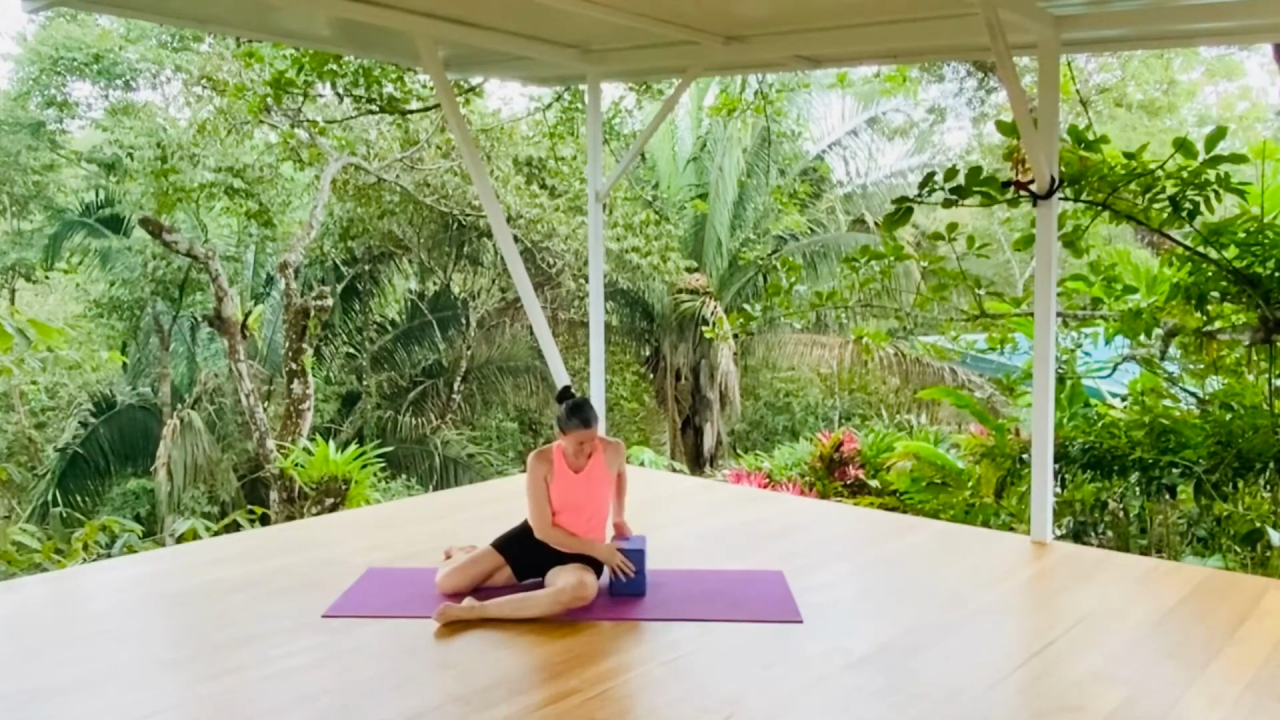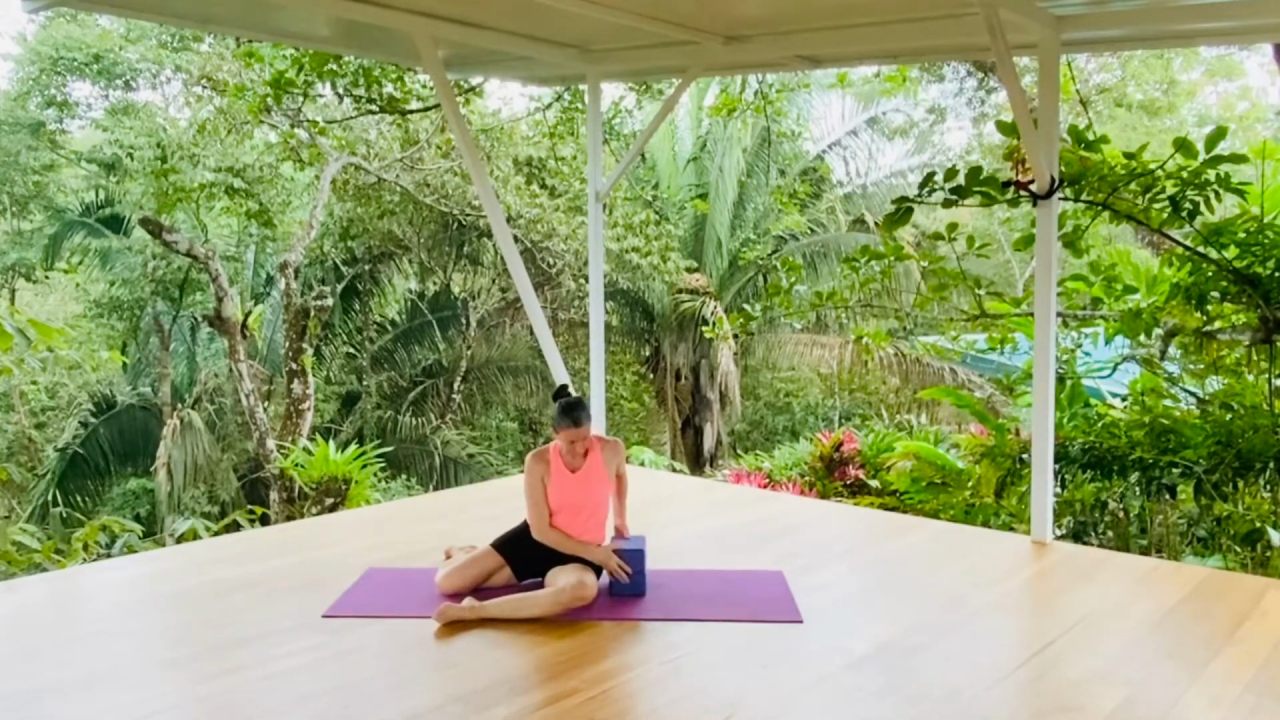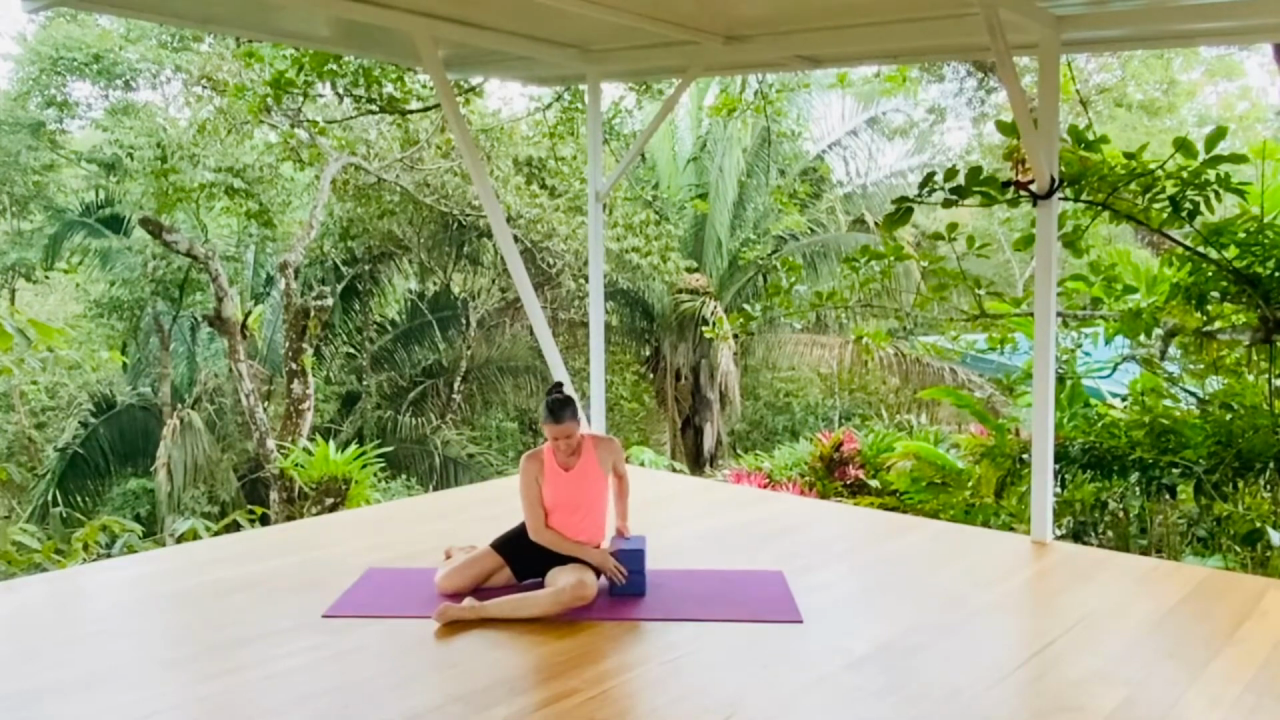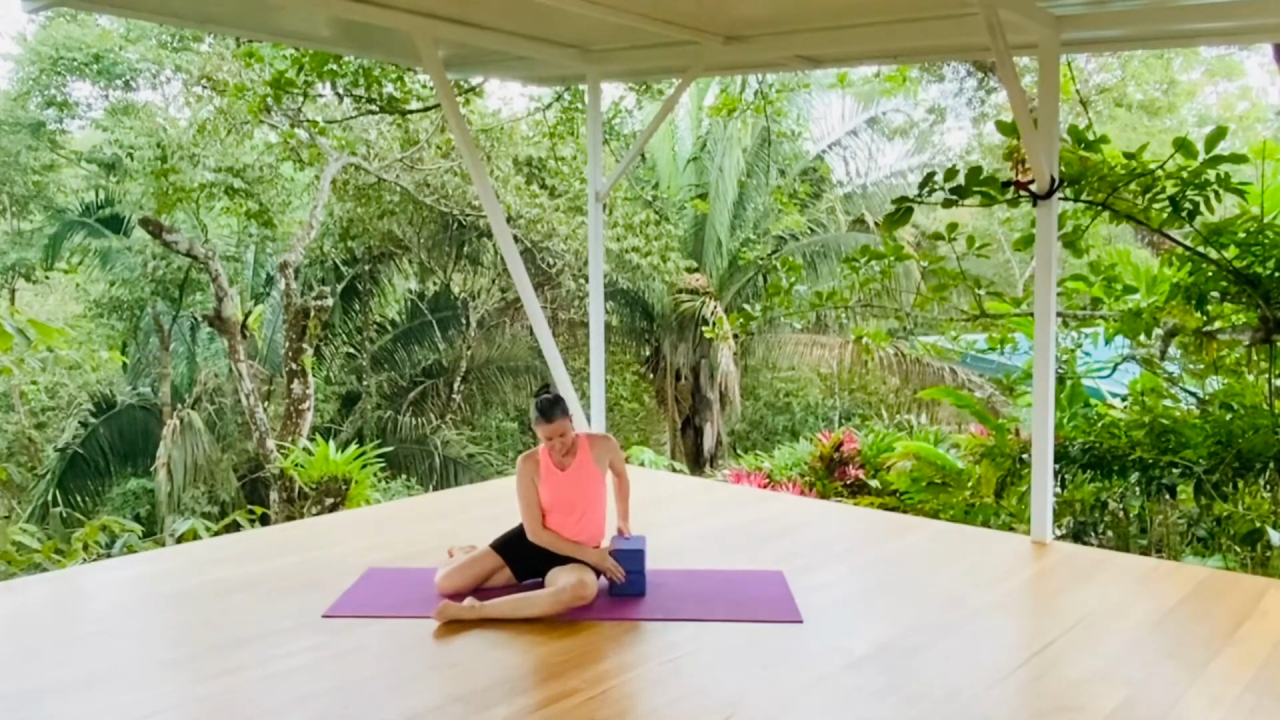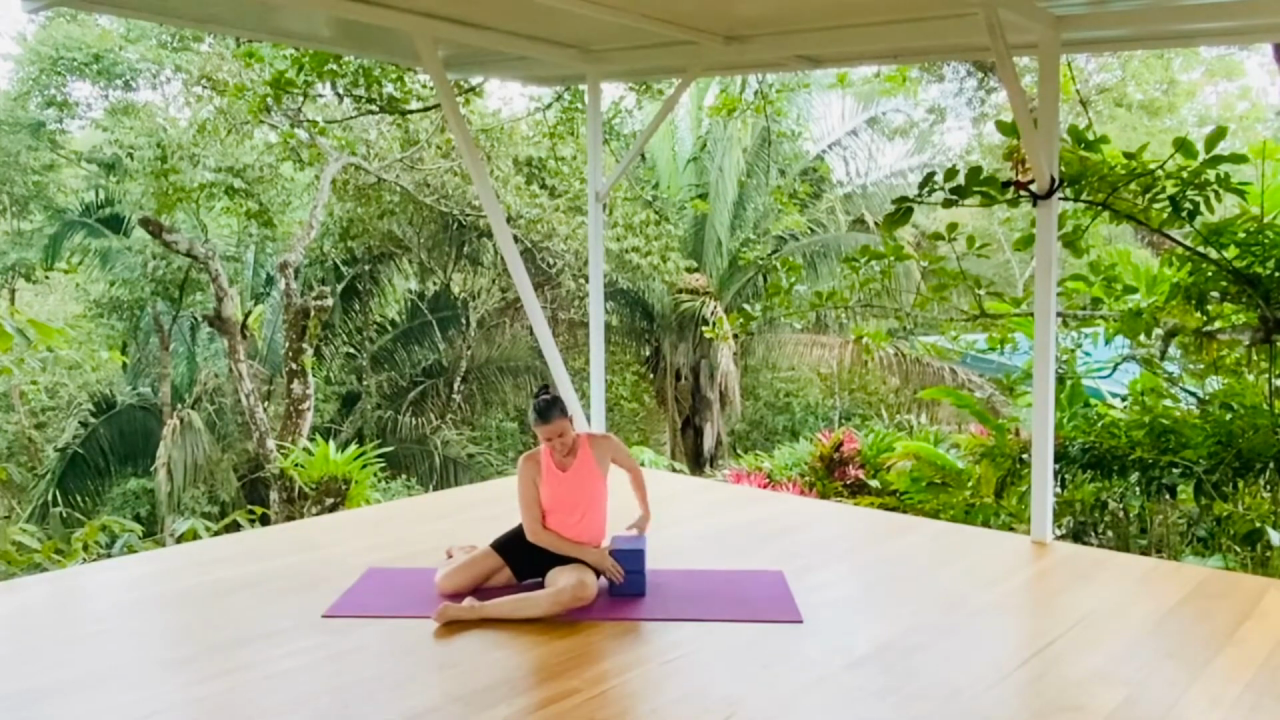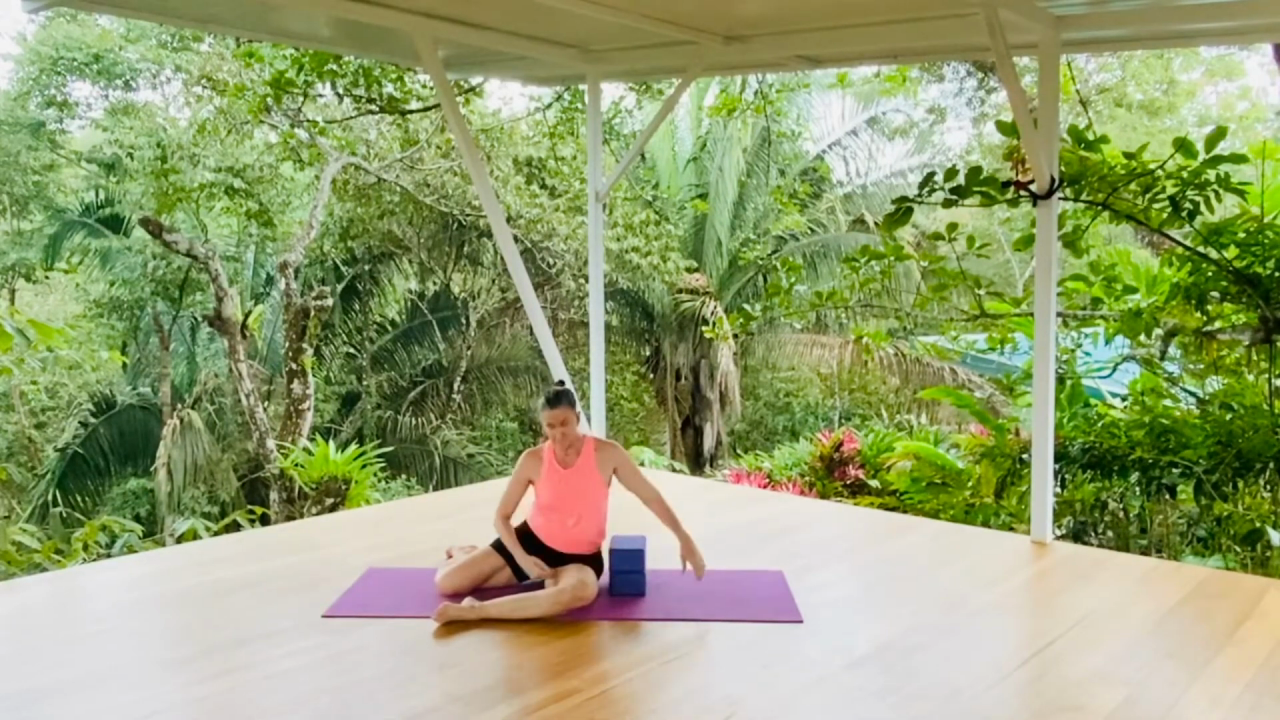
dt=0.5s
person 1, frame 1
left shoulder: (614, 451)
right shoulder: (541, 461)
right elbow: (543, 529)
left wrist: (619, 518)
right wrist: (598, 549)
left hip: (579, 556)
right hip: (533, 540)
left knee: (581, 590)
right knee: (447, 581)
left ankle: (476, 610)
right ankle: (468, 554)
person 1, frame 2
left shoulder: (612, 449)
right shoulder: (538, 462)
right elbow: (540, 530)
left wrist: (620, 519)
right wrist: (595, 553)
left hip: (580, 556)
right hip: (533, 540)
left knee: (582, 590)
right knee: (447, 582)
left ankle: (476, 610)
right ankle: (468, 553)
person 1, frame 3
left shoulder: (607, 448)
right shoulder: (533, 463)
left elbow: (621, 476)
right elbow: (537, 531)
left wrist: (622, 520)
right wrist: (591, 554)
left hip: (578, 556)
right hip: (532, 541)
left knee: (582, 589)
right knee: (446, 582)
left ankle: (476, 610)
right ankle: (467, 554)
person 1, frame 4
left shoulder: (602, 446)
right shoulder: (529, 464)
left elbow: (620, 475)
right elbow: (535, 531)
left wrist: (623, 520)
right wrist: (589, 554)
left hip: (578, 556)
right hip: (532, 542)
left knee: (582, 589)
right knee: (446, 582)
left ankle: (476, 610)
right ankle: (469, 554)
person 1, frame 5
left shoulder: (602, 446)
right shoulder: (530, 464)
left elbow: (633, 469)
right elbow: (534, 531)
left wrist: (645, 513)
right wrist: (590, 553)
left hip: (578, 555)
right hip: (531, 542)
left knee: (582, 589)
right knee: (446, 582)
left ankle: (476, 610)
right ankle: (468, 554)
person 1, frame 6
left shoulder: (608, 453)
right shoulder: (533, 459)
left elbow: (651, 497)
right elbow: (502, 516)
left wrist: (686, 542)
right wrist: (522, 558)
left hip: (579, 556)
right hip: (532, 539)
left knee: (581, 590)
right knee: (447, 582)
left ankle: (476, 611)
right ankle: (470, 554)
